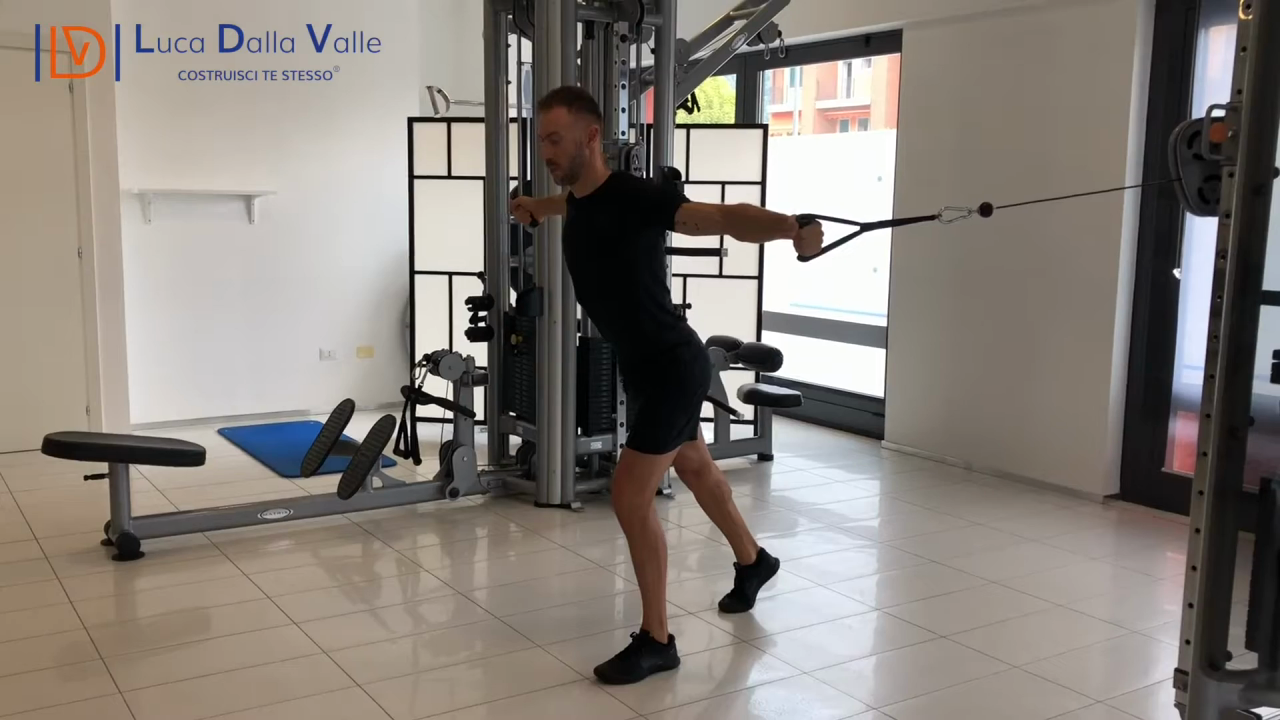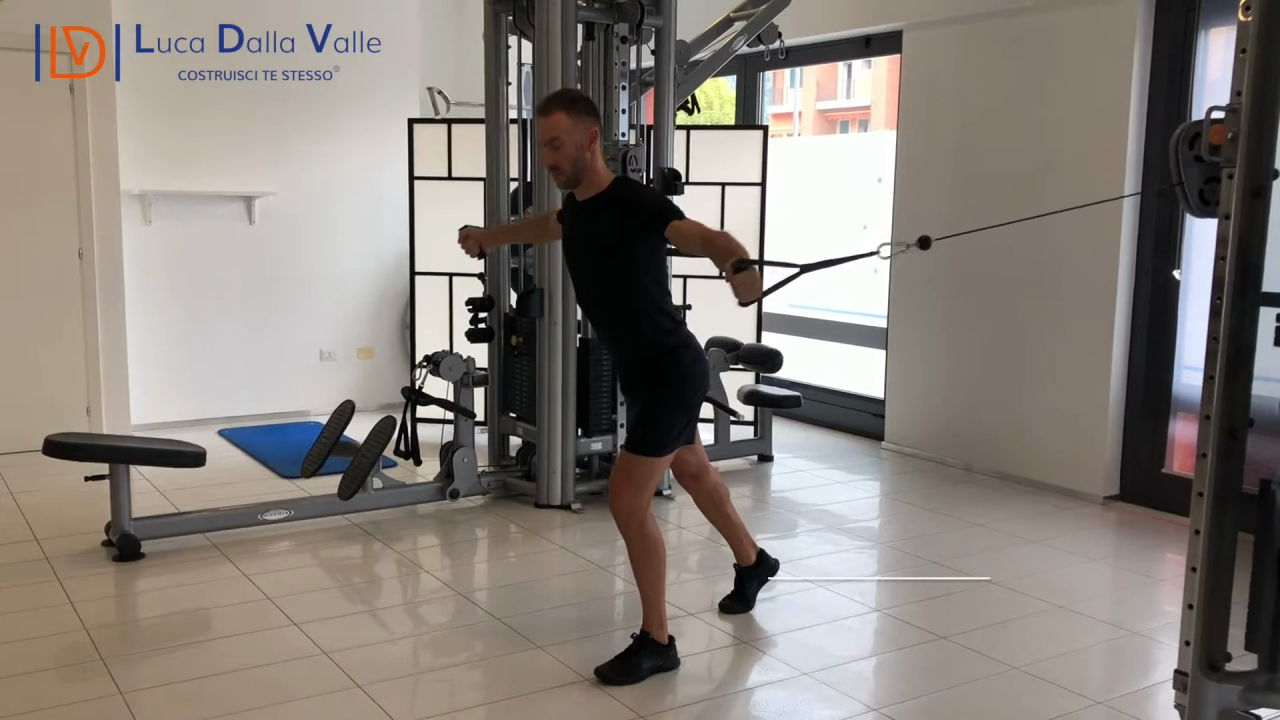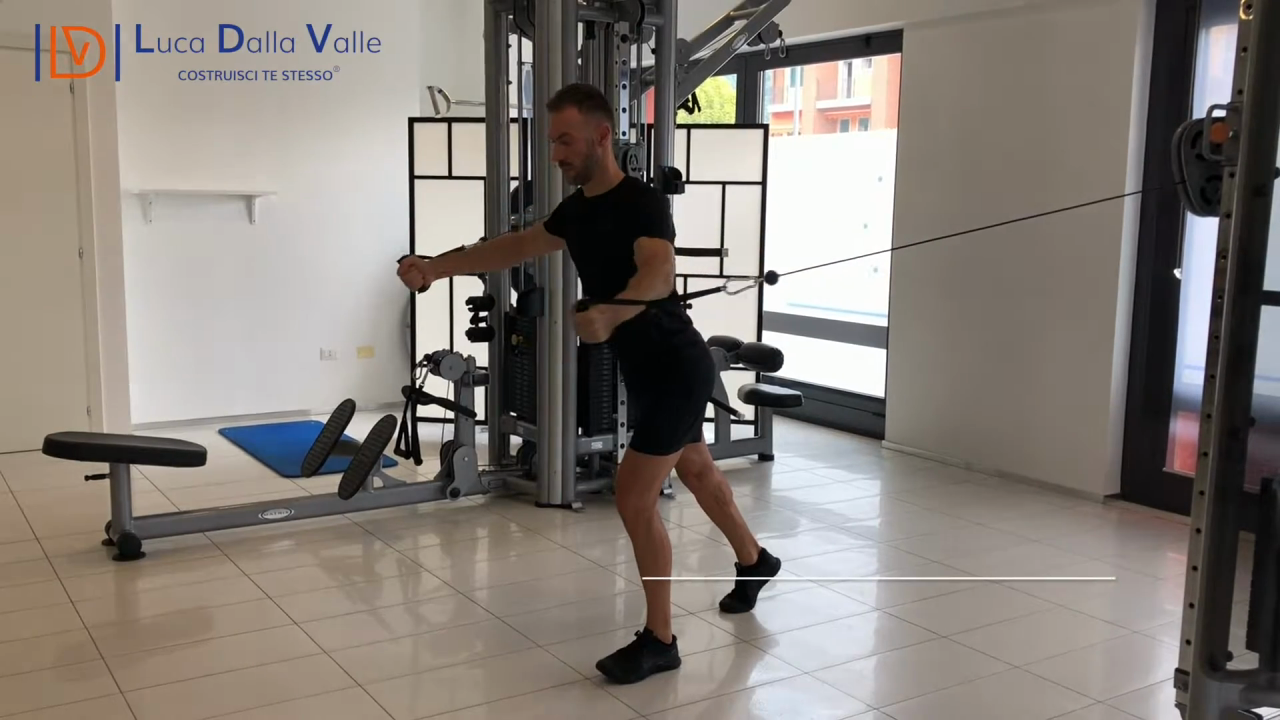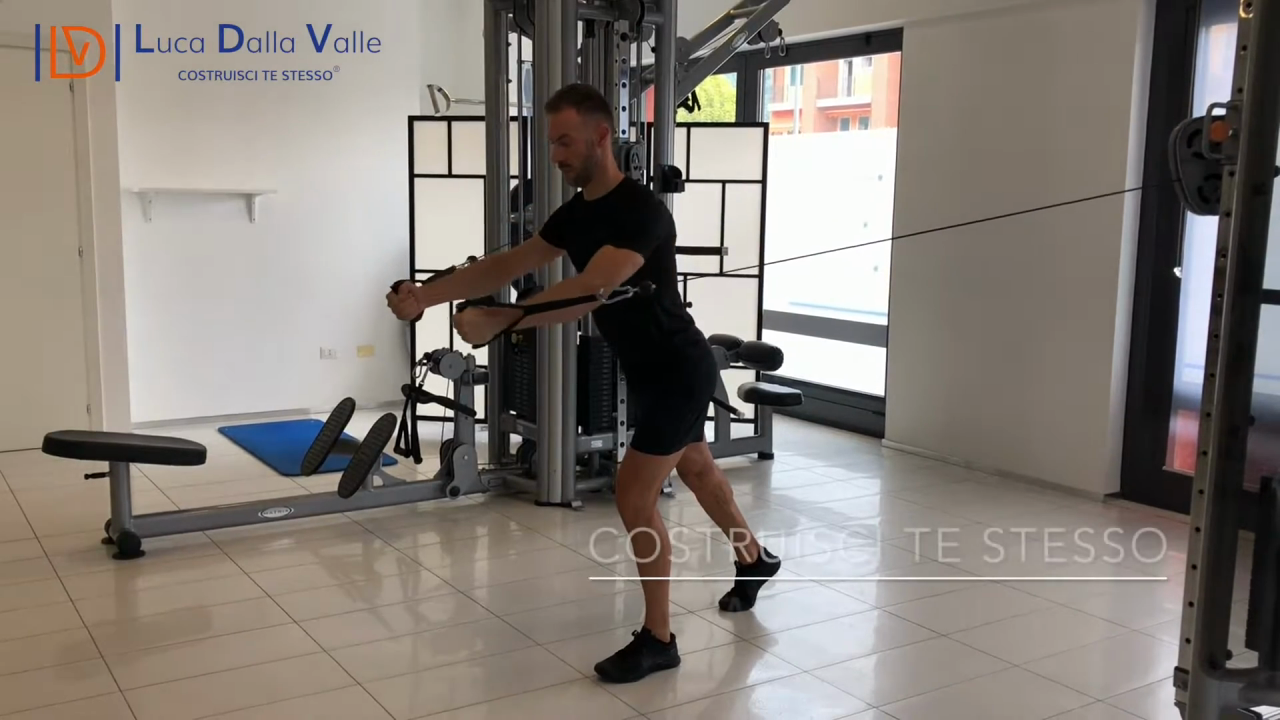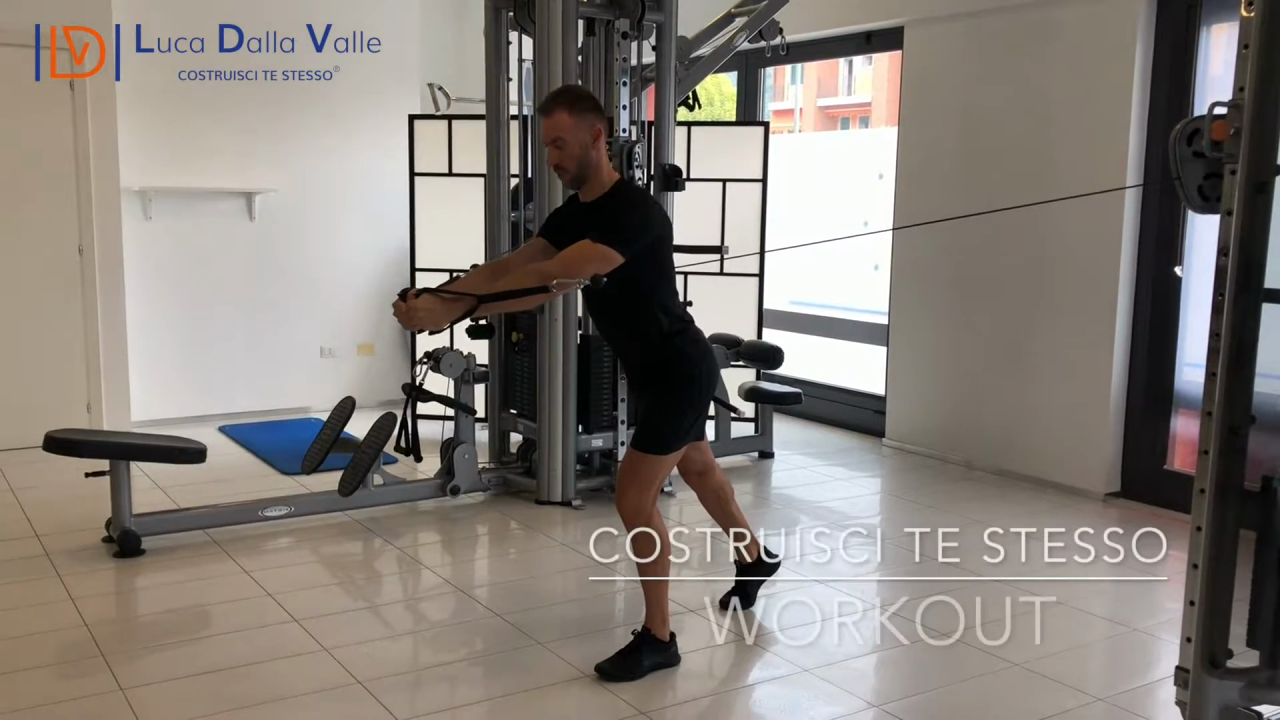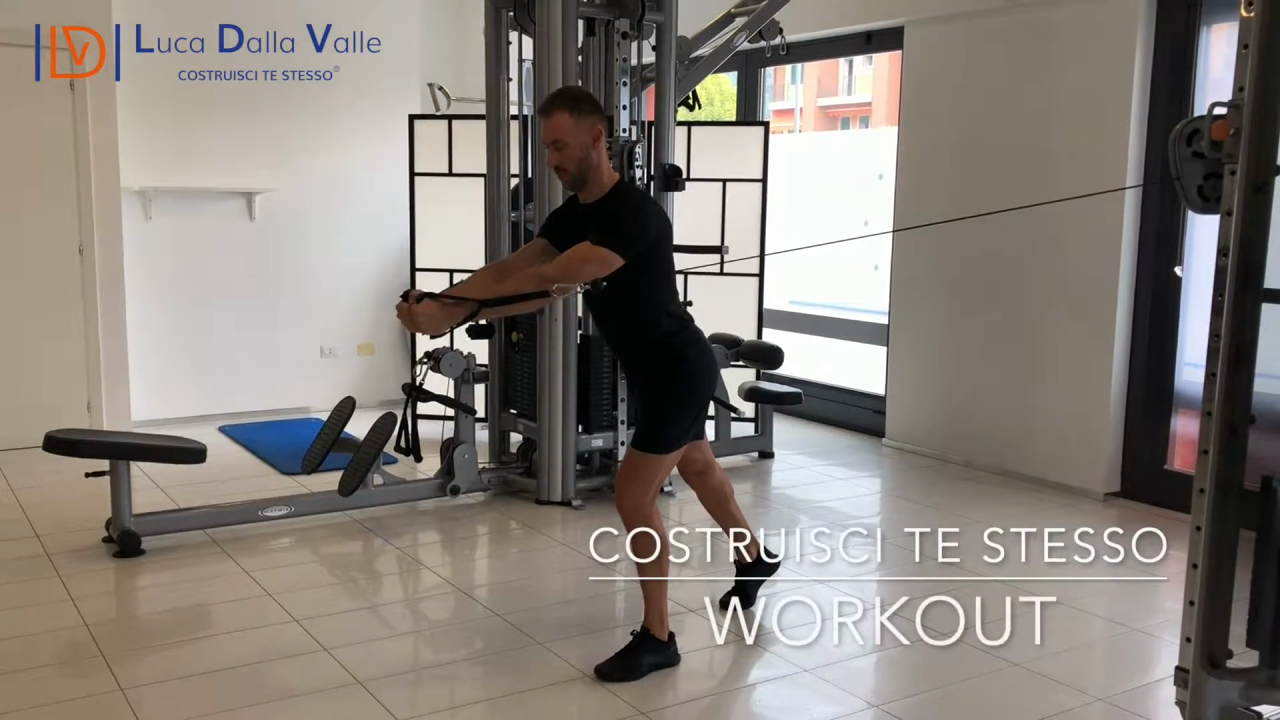
dt=0.4s
person 1, frame 1
left shoulder: (634, 197)
right shoulder: (583, 199)
left elbow: (720, 217)
left wrist: (788, 226)
right wrist: (535, 207)
left hip: (670, 366)
right hip: (646, 366)
left knee: (631, 497)
right knee: (694, 468)
left ankle: (656, 640)
right ankle: (752, 560)
person 1, frame 2
left shoulder: (634, 204)
right shoulder: (580, 206)
left elbow: (702, 238)
right elbow: (550, 225)
left wrist: (738, 267)
right wrist: (491, 237)
left hip: (670, 369)
right hip: (643, 369)
left knee: (628, 499)
right knee: (693, 471)
left ankle: (657, 642)
right ankle: (753, 562)
person 1, frame 3
left shoulder: (641, 205)
right shoulder: (578, 209)
left elbow: (659, 272)
right elbow: (517, 247)
left wrist: (613, 312)
right wrist: (436, 268)
left hip: (675, 368)
right hip: (648, 369)
left knee: (634, 497)
right knee: (696, 470)
left ankle: (658, 640)
right ankle: (754, 561)
person 1, frame 4
left shoulder: (640, 210)
right shoulder: (577, 213)
left elbow: (592, 290)
right elbow: (508, 264)
left wrist: (501, 320)
right wrist: (425, 295)
left hip: (678, 370)
right hip: (650, 370)
left knee: (634, 498)
right knee: (697, 470)
left ankle: (657, 639)
right ankle: (754, 560)
person 1, frame 5
left shoulder: (634, 212)
right shoulder: (573, 214)
left elbow: (551, 279)
right elbow: (508, 267)
left wrist: (453, 309)
right wrist: (434, 299)
left hip: (679, 370)
right hip: (652, 369)
left knee: (634, 497)
right knee: (698, 469)
left ankle: (657, 638)
right ankle: (754, 559)
person 1, frame 6
left shoulder: (634, 214)
right shoulder: (572, 215)
left elbow: (551, 282)
right elbow: (509, 270)
left wrist: (454, 314)
right wrist: (435, 302)
left hip: (679, 369)
right hip: (650, 369)
left knee: (633, 496)
right knee: (697, 469)
left ankle: (656, 638)
right ankle: (754, 558)
